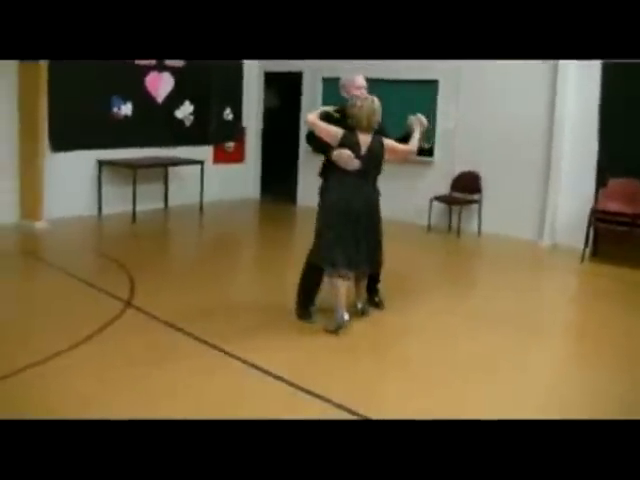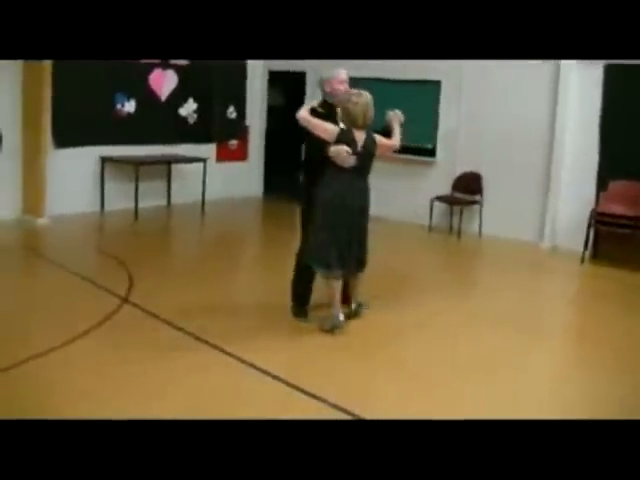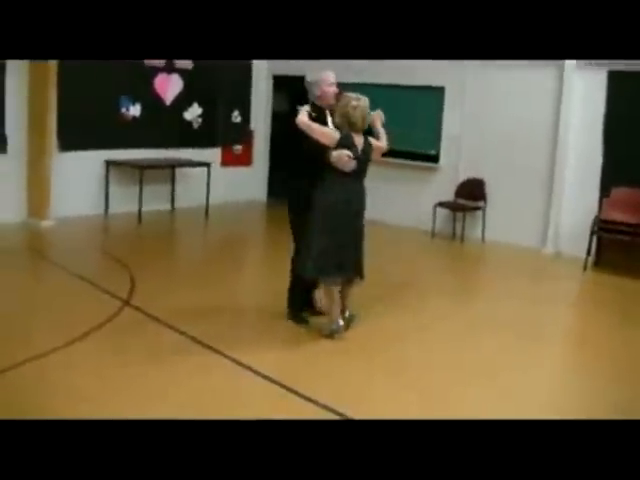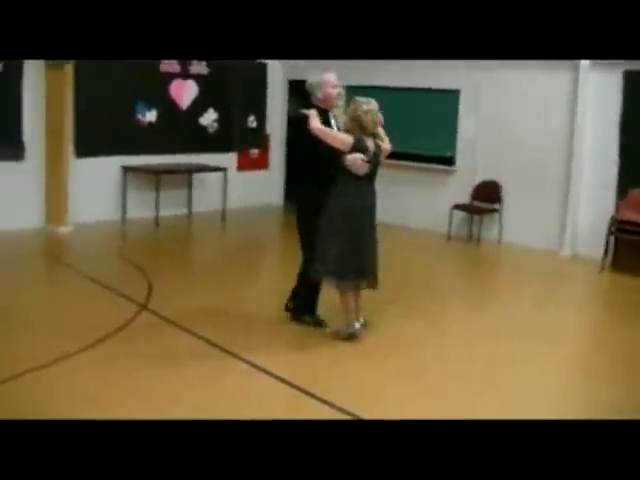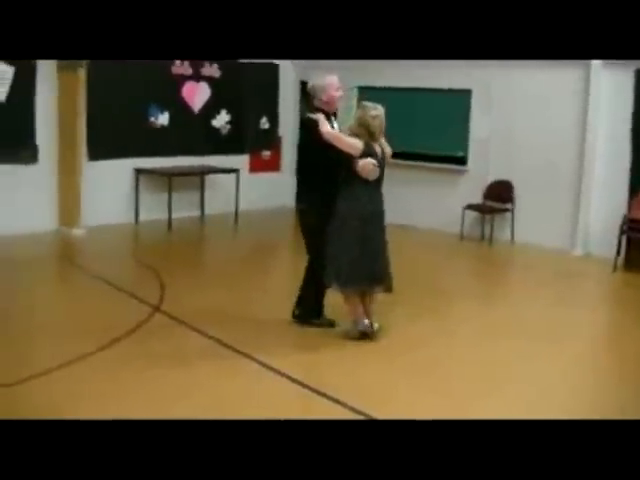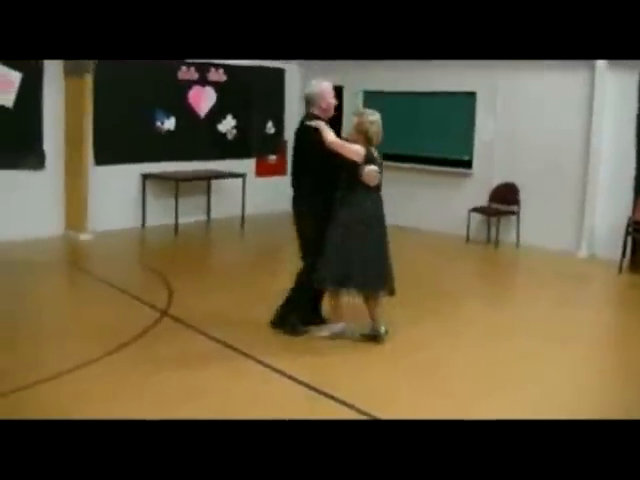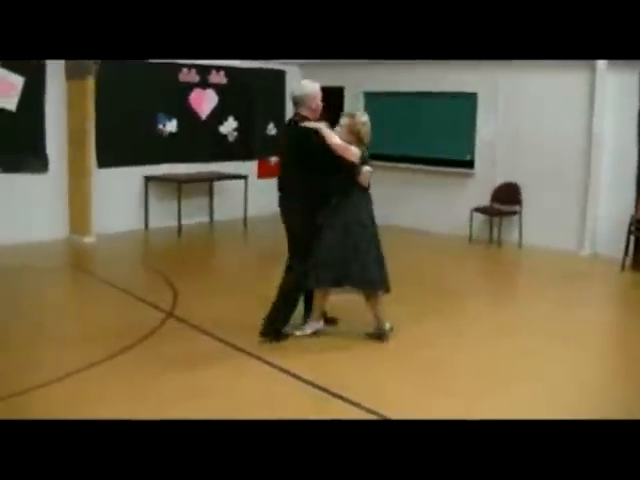
dt=0.2s
person 1, frame 1
right shoulder: (332, 117)
right elbow: (313, 137)
left wrist: (412, 133)
right wrist: (332, 152)
left ankle: (372, 290)
right ankle: (305, 301)
person 1, frame 2
right shoulder: (316, 113)
right elbow: (309, 137)
right wrist: (330, 149)
right hip: (317, 190)
left ankle: (345, 291)
right ankle: (300, 301)
person 1, frame 3
left shoulder: (333, 117)
right shoulder: (306, 116)
left elbow: (347, 147)
right elbow: (303, 142)
right wrist: (330, 155)
right hip: (305, 194)
right knee: (305, 249)
left ankle: (306, 300)
right ankle: (296, 306)
person 1, frame 4
left shoulder: (330, 118)
right shoulder: (307, 118)
left elbow: (338, 147)
right elbow: (316, 146)
right wrist: (344, 159)
left hip: (326, 196)
right hip: (311, 197)
left knee: (319, 252)
right knee: (314, 253)
left ankle: (298, 304)
right ankle: (302, 309)
person 1, frame 5
left shoulder: (328, 120)
right shoulder: (312, 121)
left elbow: (336, 150)
right elbow: (327, 152)
left hip: (324, 199)
right hip: (313, 200)
left knee: (322, 254)
right knee: (320, 255)
left ankle: (305, 308)
right ankle: (308, 311)
person 1, frame 6
left shoulder: (314, 126)
right shoulder: (311, 129)
left elbow: (330, 156)
right elbow: (332, 159)
right wrist: (361, 171)
left hip: (317, 203)
right hip: (311, 206)
left knee: (320, 259)
right knee: (315, 261)
left ankle: (310, 313)
right ankle: (286, 316)
person 1, frame 7
left shoulder: (294, 128)
right shoulder: (307, 132)
right elbow: (332, 159)
right wrist: (357, 171)
left hip: (296, 203)
right hip: (301, 206)
left knee: (310, 259)
right knee: (299, 264)
left ankle: (314, 312)
right ankle: (273, 324)
person 2, frame 1
left shoulder: (342, 137)
right shoulder: (383, 145)
left elbow: (310, 120)
right elbow: (411, 149)
left wrist: (323, 110)
right wrist: (418, 129)
left hip: (339, 202)
right hip: (366, 203)
left knee: (336, 257)
right knee: (362, 253)
left ankle: (341, 312)
right ankle: (361, 302)
person 2, frame 2
left shoulder: (337, 133)
right shoulder: (374, 141)
left elbow: (302, 117)
right elbow: (395, 144)
left wrist: (310, 105)
right wrist: (395, 124)
left hip: (332, 199)
right hip: (358, 201)
left knee: (330, 254)
right knee: (351, 252)
left ankle: (336, 313)
right ankle: (354, 304)
person 2, frame 3
left shoulder: (336, 137)
right shoulder: (369, 144)
left elbow: (301, 122)
right elbow: (384, 145)
left wrist: (305, 110)
right wrist: (378, 124)
left hip: (331, 204)
right hip: (354, 205)
left knee: (328, 261)
right knee: (348, 258)
left ankle: (335, 320)
right ankle: (345, 311)
person 2, frame 4
left shoulder: (349, 141)
right shoulder: (377, 146)
left elbow: (316, 127)
right elbow: (388, 146)
left wrist: (313, 114)
right wrist: (378, 127)
left hip: (344, 208)
right hip: (365, 208)
left knee: (341, 264)
right knee: (358, 263)
left ankle: (351, 324)
right ankle: (357, 317)
person 2, frame 5
left shoulder: (358, 147)
right shoulder: (381, 150)
left elbow: (327, 133)
left wrist: (321, 118)
right wrist: (378, 134)
left hip: (352, 214)
right hip: (373, 213)
left knee: (346, 269)
right knee: (365, 268)
left ankle: (360, 321)
right ankle: (369, 321)
person 2, frame 6
left shoulder: (359, 153)
right shoulder: (373, 154)
left elbow: (332, 141)
left wrist: (321, 125)
left hip: (354, 219)
right hip: (371, 218)
left knee: (337, 268)
right knee: (367, 272)
left ankle: (337, 320)
right ankle: (376, 326)
person 2, frame 7
left shoulder: (355, 154)
right shoulder: (358, 155)
left elbow: (336, 143)
left wrist: (320, 127)
left hip: (350, 220)
right hip: (342, 218)
